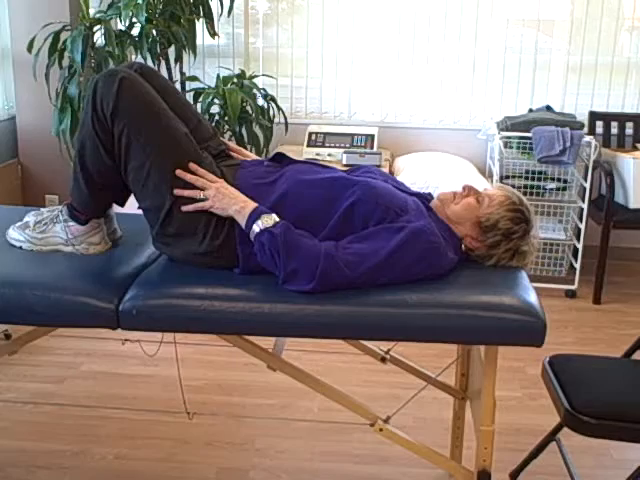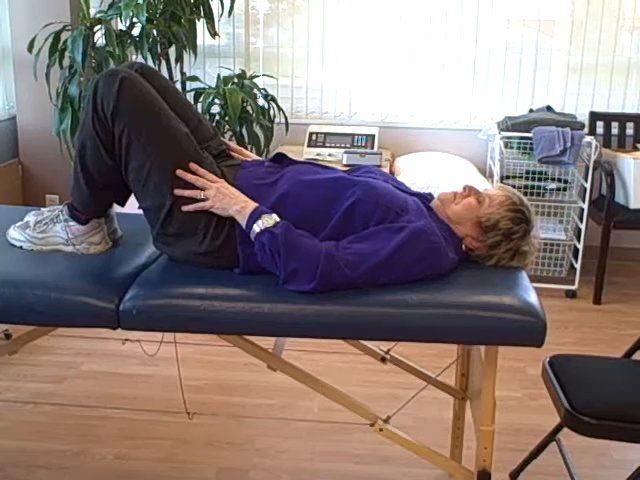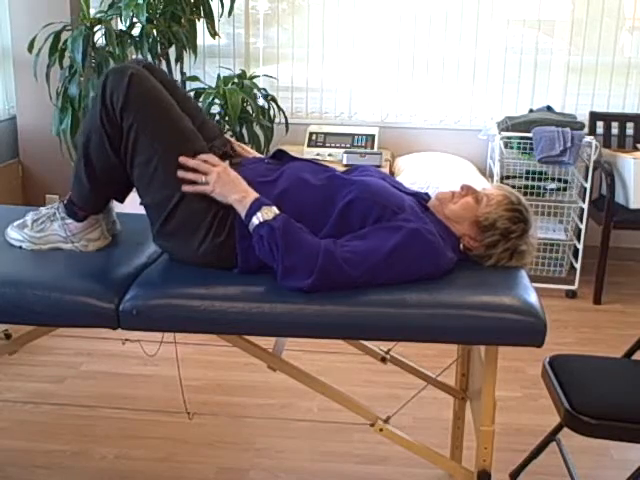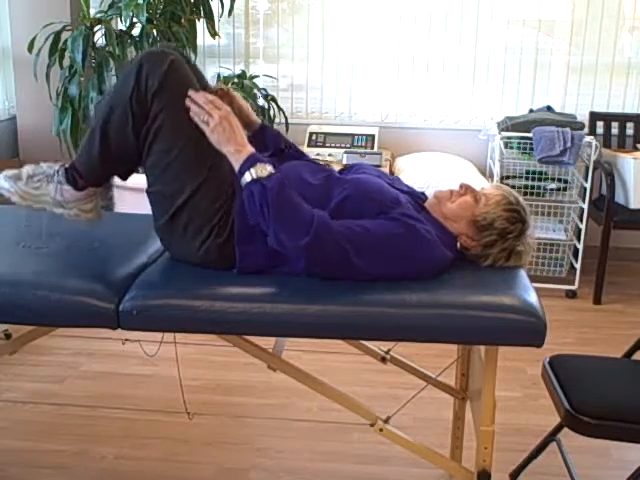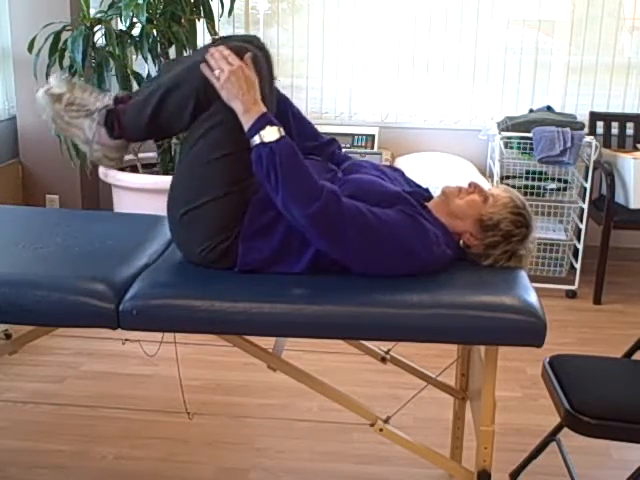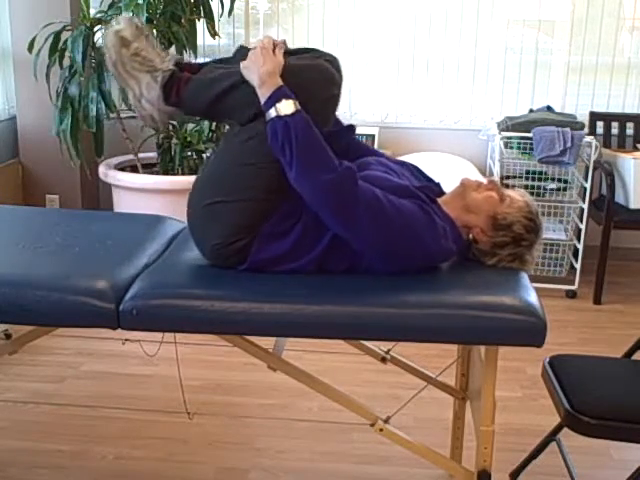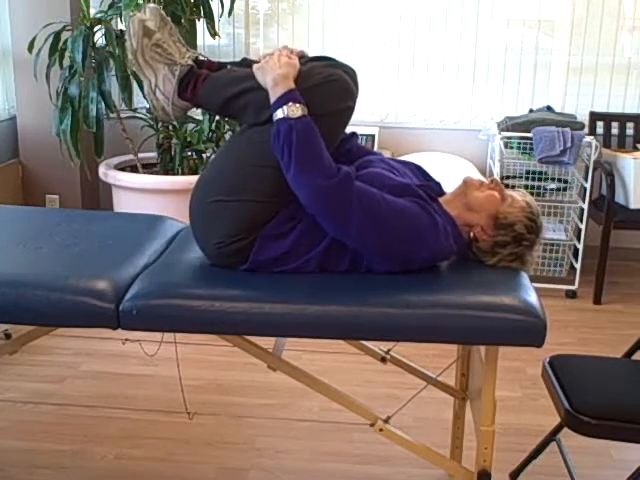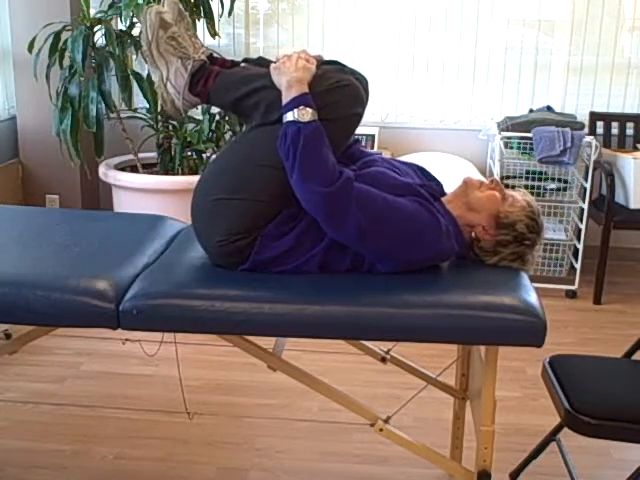
dt=0.4s
person 1, frame 1
left shoulder: (426, 244)
right shoulder: (421, 204)
left elbow: (314, 268)
left wrist: (243, 208)
right wrist: (258, 163)
left hip: (215, 228)
right hip: (237, 180)
left knee: (115, 91)
right knee: (134, 77)
left ankle: (83, 223)
right ankle: (93, 211)
person 1, frame 2
left shoulder: (424, 245)
right shoulder: (419, 205)
left elbow: (315, 269)
left wrist: (243, 208)
right wrist: (257, 163)
left hip: (216, 228)
right hip: (236, 181)
left knee: (115, 92)
right knee: (134, 76)
left ankle: (83, 224)
right ankle: (94, 210)
person 1, frame 3
left shoulder: (422, 246)
right shoulder: (421, 206)
left elbow: (311, 268)
left wrist: (243, 197)
right wrist: (255, 161)
left hip: (216, 228)
right hip: (244, 181)
left knee: (123, 87)
right knee: (140, 76)
left ankle: (81, 220)
right ankle: (91, 209)
person 1, frame 4
left shoulder: (415, 245)
right shoulder: (415, 204)
left elbow: (306, 237)
right elbow: (324, 179)
left wrist: (238, 147)
right wrist: (252, 125)
left hip: (215, 230)
right hip: (241, 191)
left knee: (154, 74)
right knee: (164, 67)
left ankle: (77, 186)
right ankle: (88, 175)
person 1, frame 5
left shoulder: (414, 242)
right shoulder: (416, 198)
left elbow: (314, 207)
right elbow: (326, 154)
left wrist: (248, 106)
right wrist: (262, 93)
left hip: (217, 235)
right hip: (252, 195)
left knee: (224, 76)
right knee: (245, 51)
left ankle: (111, 125)
right ankle: (121, 113)
person 1, frame 6
left shoulder: (420, 234)
right shoulder: (427, 192)
left elbow: (327, 184)
right elbow: (346, 149)
left wrist: (271, 88)
right wrist: (283, 76)
left hip: (230, 234)
right hip: (271, 203)
left knee: (314, 78)
right knee: (317, 70)
left ankle: (171, 89)
right ankle: (182, 80)
person 1, frame 7
left shoulder: (419, 232)
right shoulder: (429, 198)
left elbow: (322, 186)
right elbow: (348, 156)
left wrist: (282, 90)
right wrist: (296, 82)
left hip: (232, 233)
right hip: (273, 205)
left knee: (329, 88)
right knee: (330, 80)
left ankle: (188, 84)
right ankle: (197, 75)
person 1, frame 8
left shoulder: (421, 231)
right shoulder: (431, 199)
left elbow: (323, 191)
right elbow: (348, 157)
left wrist: (295, 93)
right wrist: (306, 86)
left hip: (235, 230)
right hip: (272, 207)
left knee: (337, 90)
right knee: (339, 84)
left ankle: (200, 80)
right ankle: (208, 71)
